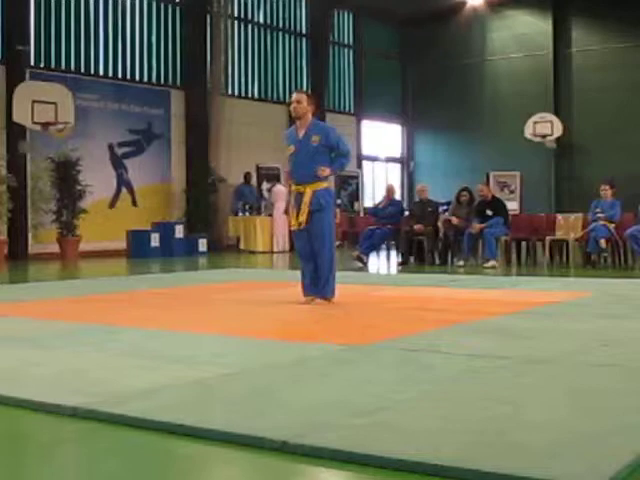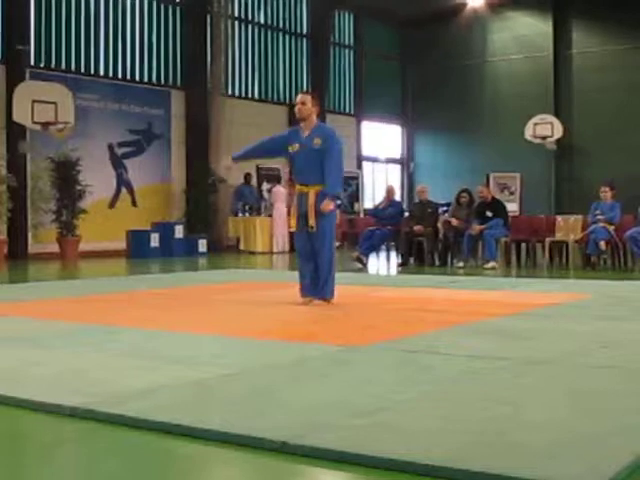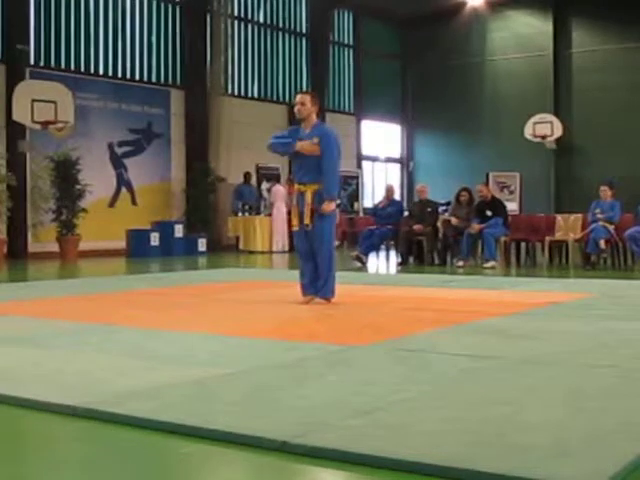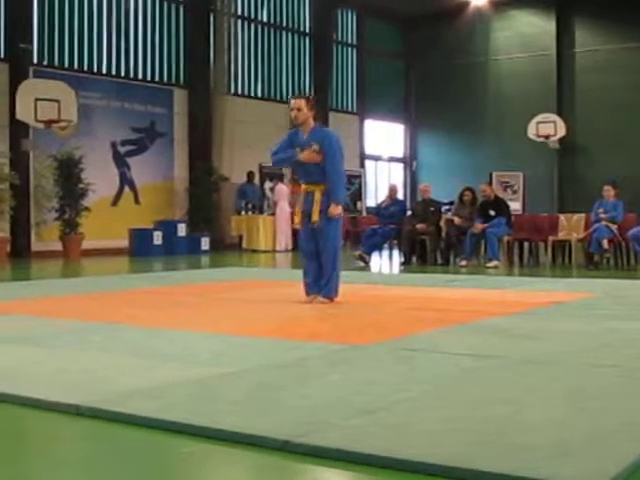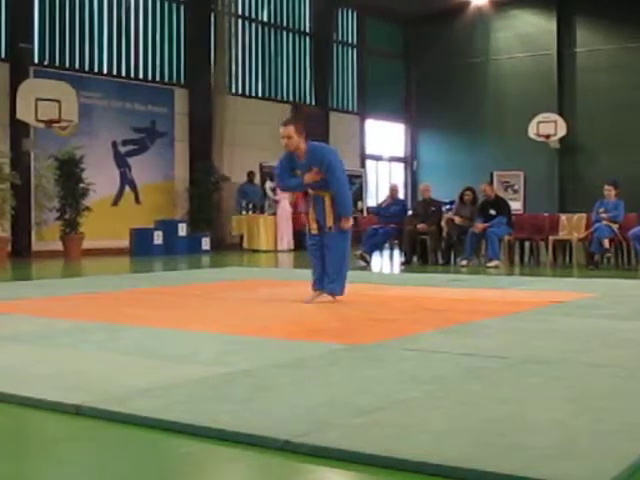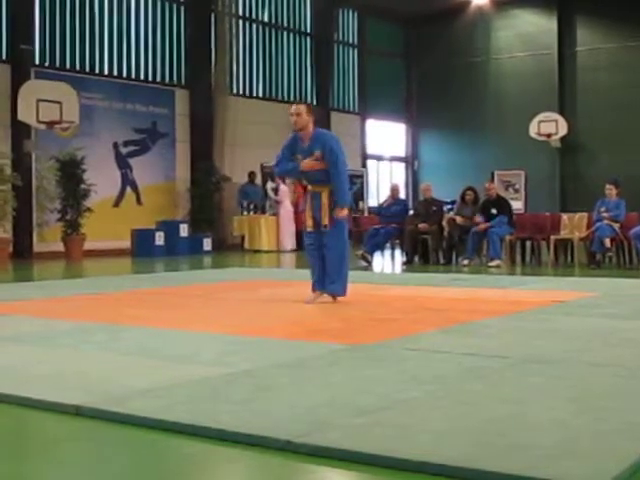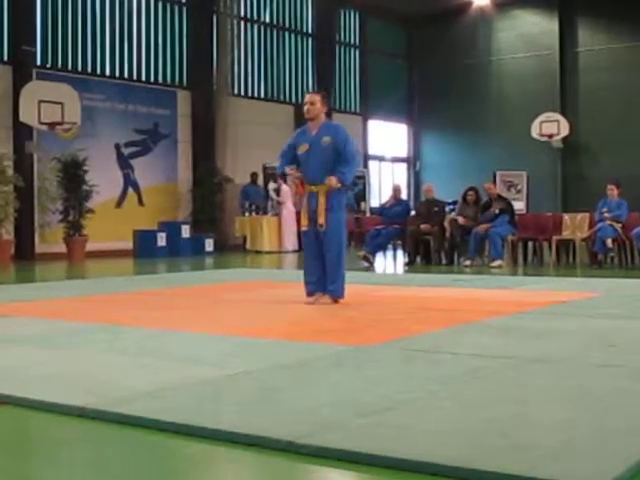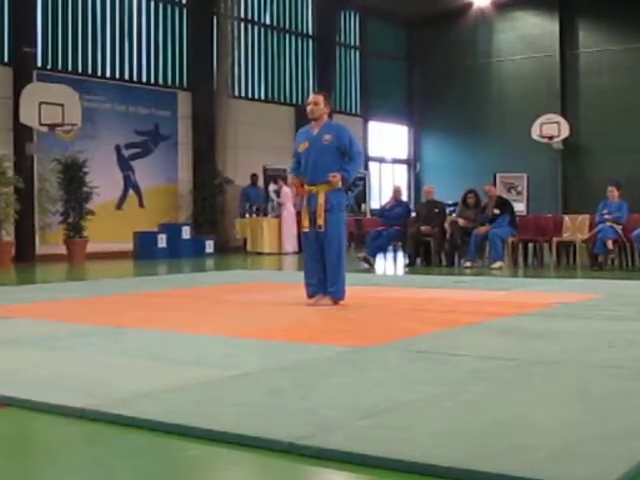
dt=0.3s
person 1, frame 1
left shoulder: (325, 131)
right shoulder: (289, 135)
left elbow: (344, 154)
left wrist: (331, 170)
right wrist: (294, 192)
left hip: (319, 196)
right hip: (298, 197)
left knee: (323, 247)
right knee: (303, 248)
left ankle: (325, 292)
right ankle: (311, 290)
person 1, frame 2
left shoulder: (328, 135)
right shoulder: (291, 135)
left elbow: (334, 167)
right elbow: (265, 146)
left wrist: (331, 197)
right wrist: (237, 157)
left hip: (322, 197)
right hip: (301, 198)
left knee: (323, 247)
right knee: (304, 248)
left ankle: (324, 293)
right ankle: (310, 291)
person 1, frame 3
left shoulder: (327, 134)
right shoulder: (293, 133)
left elbow: (331, 169)
right elbow: (273, 143)
left wrist: (330, 199)
right wrist: (297, 146)
left hip: (320, 197)
right hip: (300, 197)
left knee: (323, 246)
right knee: (303, 247)
left ankle: (325, 292)
right ankle: (310, 290)
person 1, frame 4
left shoulder: (327, 136)
right shoulder: (292, 136)
left elbow: (336, 170)
right elbow: (276, 158)
left wrist: (337, 202)
right wrist: (298, 157)
left hip: (328, 197)
right hip: (307, 197)
left knee: (328, 245)
right knee: (307, 245)
left ankle: (327, 291)
right ankle: (313, 289)
person 1, frame 5
left shoulder: (324, 154)
right shoulder: (288, 158)
left elbow: (340, 186)
right elbow: (282, 182)
left wrist: (346, 215)
right wrist: (304, 180)
left hip: (335, 200)
right hip: (316, 200)
left knee: (336, 244)
right knee: (315, 244)
left ankle: (331, 289)
right ankle: (319, 287)
person 1, frame 6
left shoulder: (328, 140)
right shoulder: (293, 142)
left elbow: (340, 174)
right elbow: (279, 167)
left wrist: (342, 205)
right wrist: (300, 166)
left hip: (333, 197)
right hip: (313, 196)
left knee: (335, 243)
right knee: (313, 243)
left ankle: (333, 290)
right ankle: (319, 287)
person 1, frame 7
left shoulder: (337, 131)
right shoulder: (300, 135)
left elbow: (352, 159)
right elbow: (285, 157)
left wrist: (340, 178)
right wrist: (286, 169)
left hip: (332, 196)
right hip: (310, 197)
left knee: (333, 245)
right knee: (310, 244)
left ankle: (333, 292)
right ankle: (315, 290)
person 1, frame 8
left shoulder: (339, 131)
right shoulder: (302, 134)
left elbow: (357, 156)
left wrist: (344, 175)
right wrist: (295, 176)
left hip: (332, 197)
right hip: (309, 197)
left knee: (333, 246)
right knee: (311, 246)
left ankle: (333, 294)
right ankle: (316, 291)
